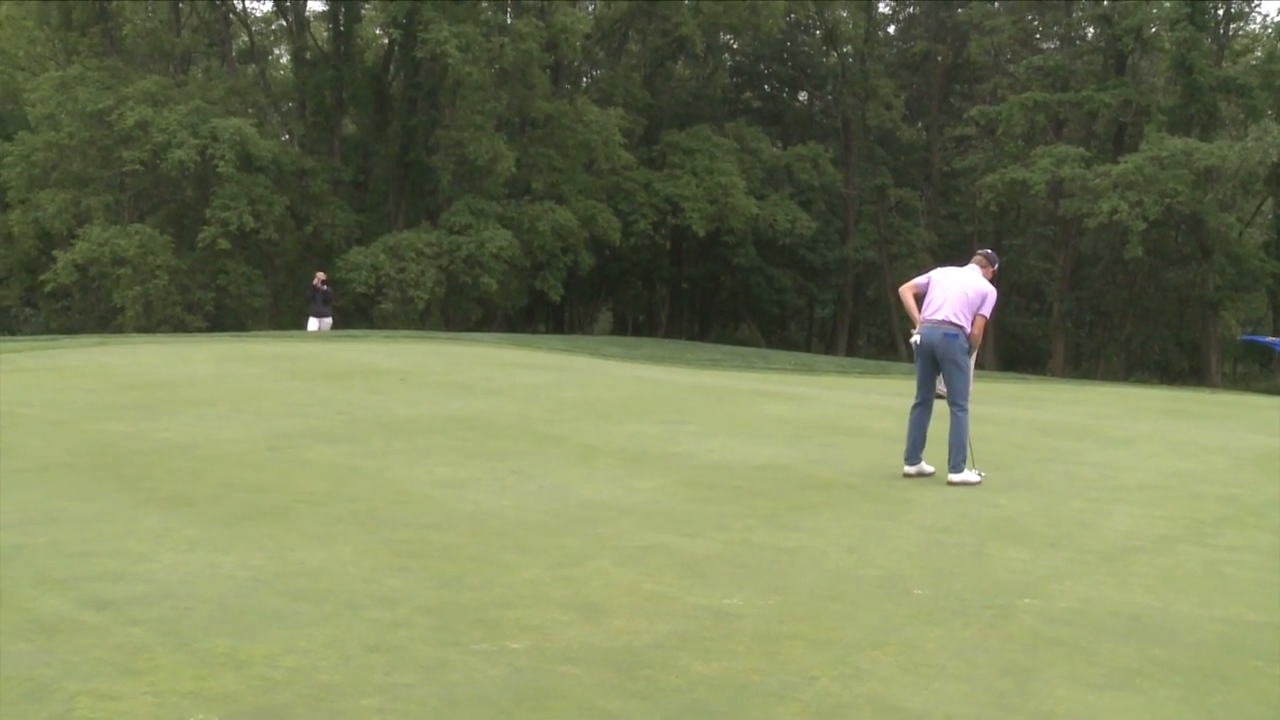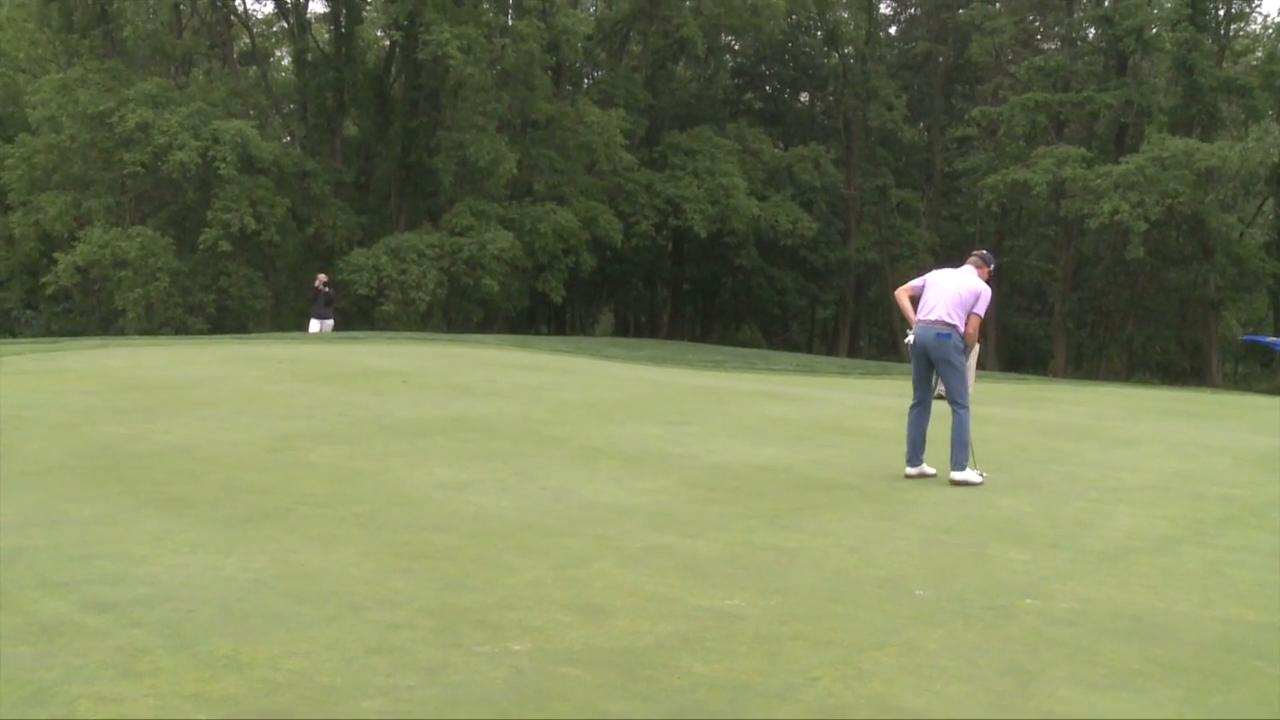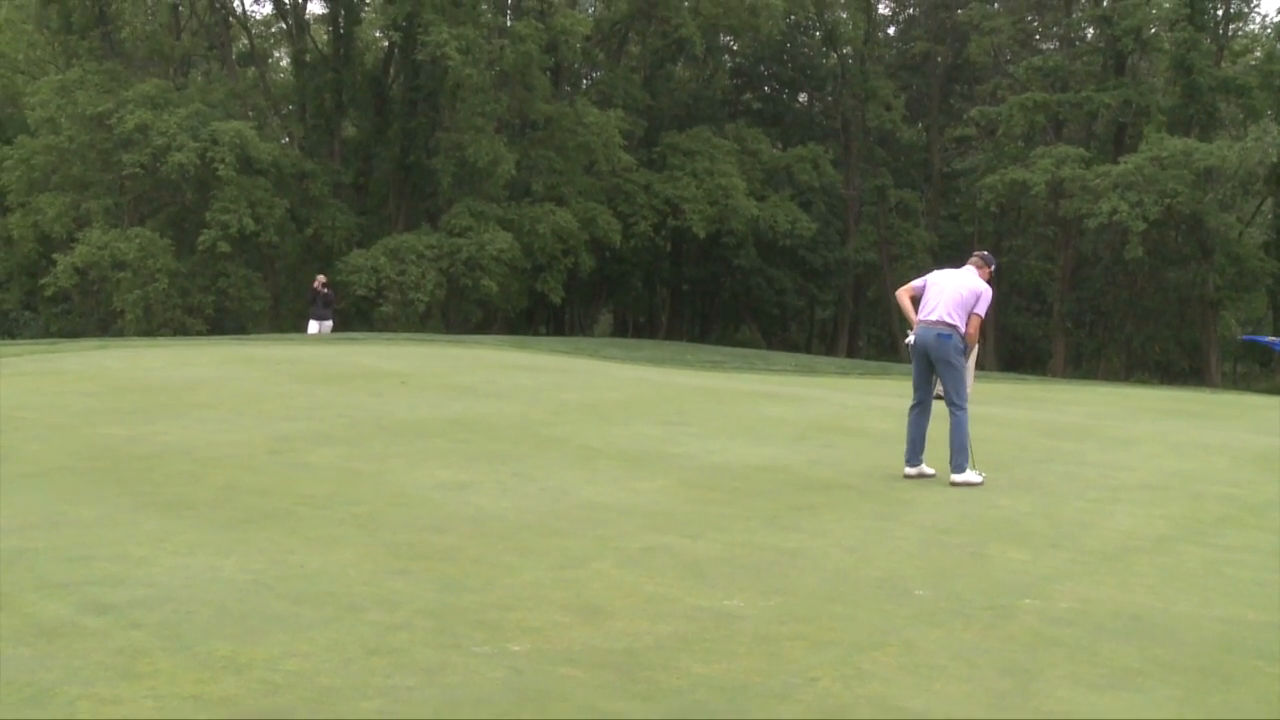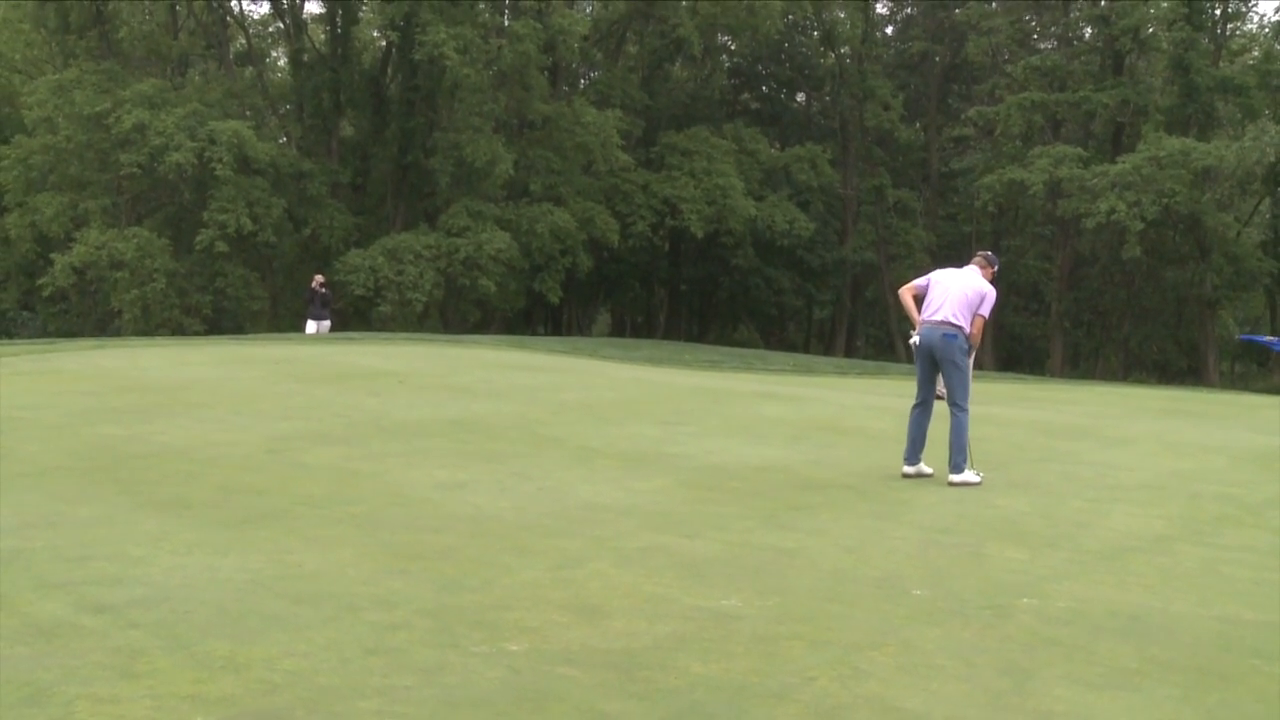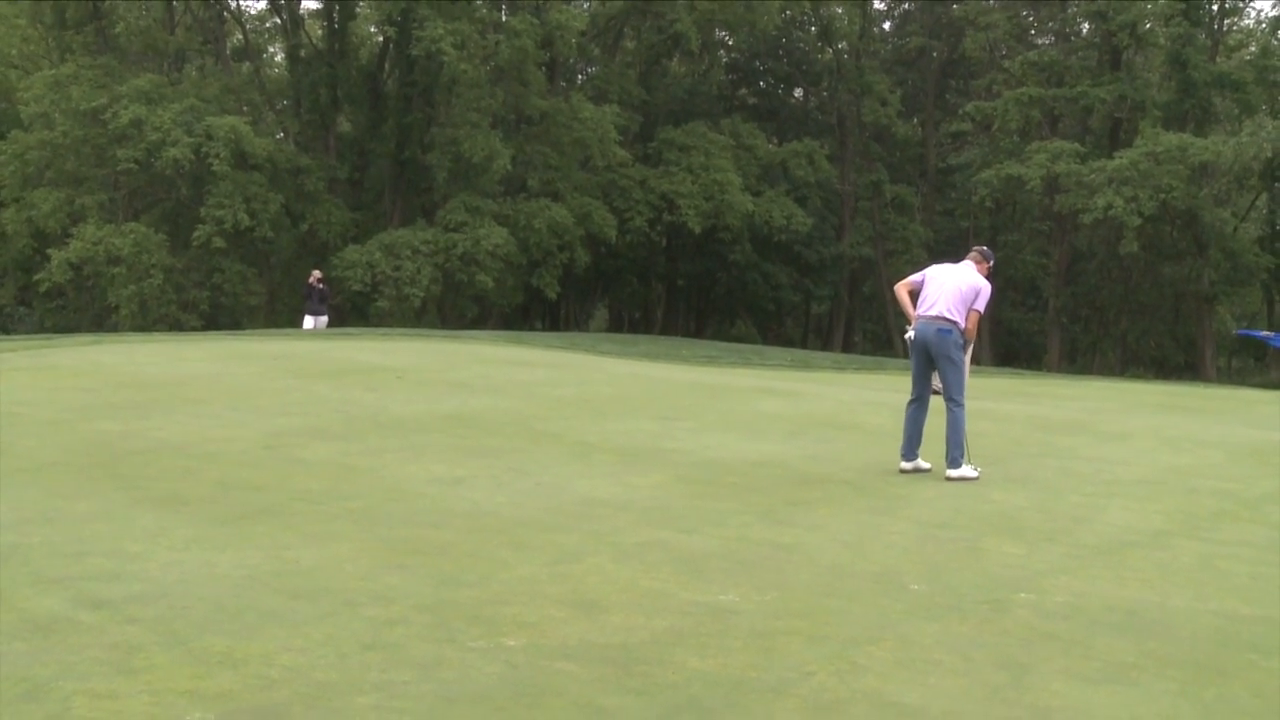
dt=0.2s
person 1, frame 1
left shoulder: (941, 272)
right shoulder: (988, 288)
left elbow: (905, 290)
right elbow: (976, 331)
left wrist: (918, 323)
right wrist: (968, 355)
left hip: (925, 334)
right hip: (952, 338)
left knee: (922, 400)
right knee: (958, 407)
left ankle: (912, 462)
right ankle: (957, 470)
person 1, frame 2
left shoulder: (938, 273)
right shoulder: (982, 287)
left elbow: (901, 293)
right elbow: (971, 330)
left wrist: (915, 324)
right wrist: (965, 355)
left hip: (920, 335)
right hip: (946, 338)
left knee: (920, 401)
right knee: (960, 405)
left ankle: (914, 463)
right ankle: (960, 467)
person 1, frame 3
left shoulder: (939, 273)
right shoulder: (983, 287)
left elbow: (902, 293)
right elbow: (971, 330)
left wrist: (916, 324)
right wrist: (966, 356)
left hip: (921, 335)
right hip: (947, 338)
left knee: (920, 401)
right knee: (958, 407)
left ankle: (913, 463)
right ankle: (959, 470)
person 1, frame 4
left shoulder: (941, 273)
right shoulder: (987, 288)
left elbow: (904, 291)
right elbow: (975, 331)
left wrist: (919, 324)
right wrist: (968, 356)
left hip: (925, 335)
right hip: (951, 338)
left knee: (922, 400)
right knee: (958, 407)
left ankle: (912, 462)
right ankle: (957, 470)
person 1, frame 5
left shoulder: (937, 268)
right shoulder: (982, 283)
left elbow: (900, 288)
right elbow: (970, 326)
left wrist: (914, 319)
right wrist: (964, 350)
left hip: (920, 330)
right hip: (946, 334)
left knee: (918, 396)
right knee: (955, 402)
left ankle: (909, 458)
right ankle: (955, 465)
